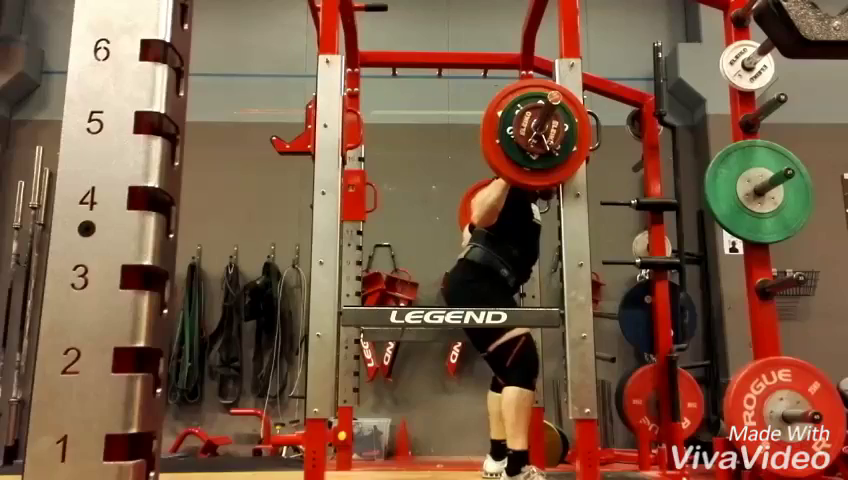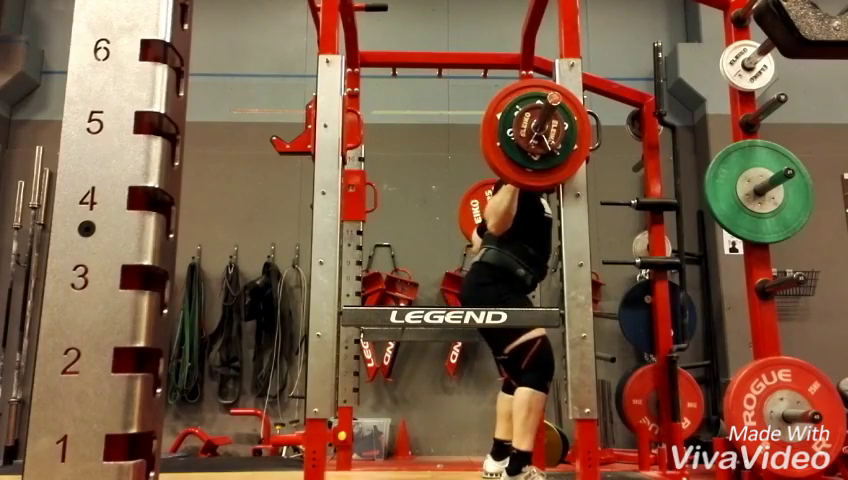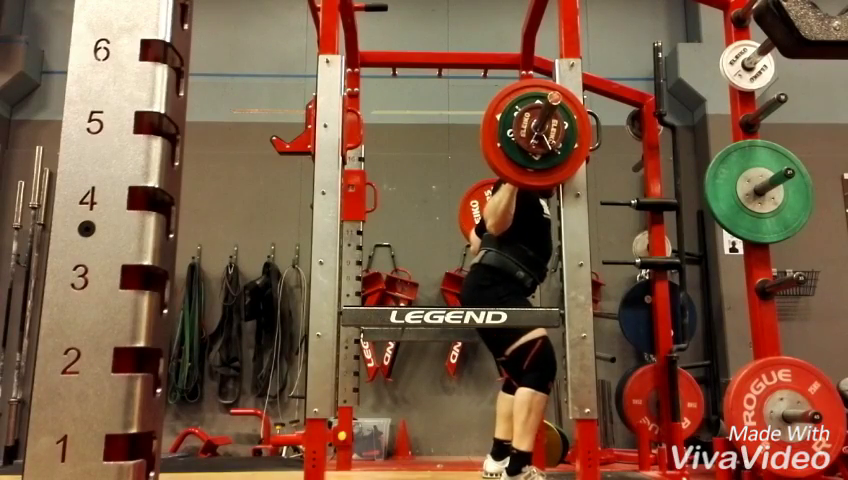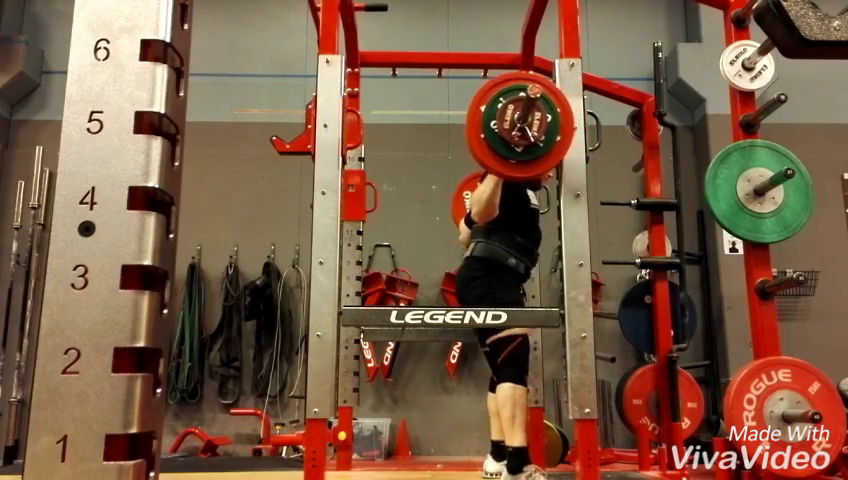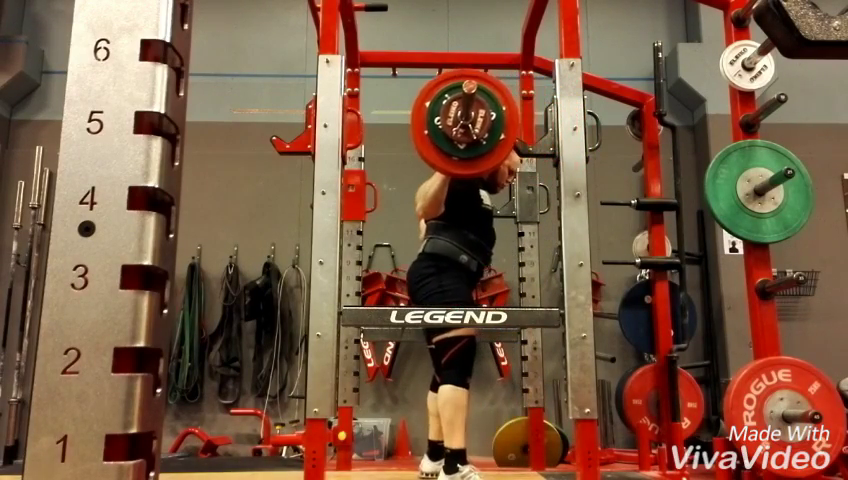
dt=1s
person 1, frame 1
left shoulder: (522, 198)
right shoulder: (517, 190)
left elbow: (471, 232)
right elbow: (481, 216)
left hip: (480, 286)
right hip: (476, 285)
left knee: (509, 368)
right knee: (522, 364)
person 1, frame 2
left shoulder: (529, 195)
right shoulder: (524, 188)
left elbow: (480, 235)
right elbow: (496, 223)
right wrist: (513, 180)
left hip: (495, 288)
right hip: (491, 287)
left knee: (520, 370)
right knee: (538, 364)
person 1, frame 3
left shoulder: (528, 196)
right shoulder: (523, 189)
left elbow: (476, 241)
right elbow: (495, 224)
right wrist: (511, 179)
left hip: (493, 290)
right hip: (493, 289)
left knee: (521, 372)
right knee: (540, 365)
person 1, frame 4
left shoulder: (515, 187)
right shoulder: (511, 182)
left elbow: (465, 234)
right elbow: (481, 213)
right wrist: (497, 170)
left hip: (489, 281)
right hip: (488, 280)
left knee: (505, 368)
right knee: (513, 365)
person 1, frame 5
left shoulder: (474, 191)
right shoulder: (465, 180)
left elbow: (426, 227)
right elbow: (425, 207)
left hip: (442, 279)
right hip: (440, 276)
left knee: (448, 368)
right knee: (458, 364)
